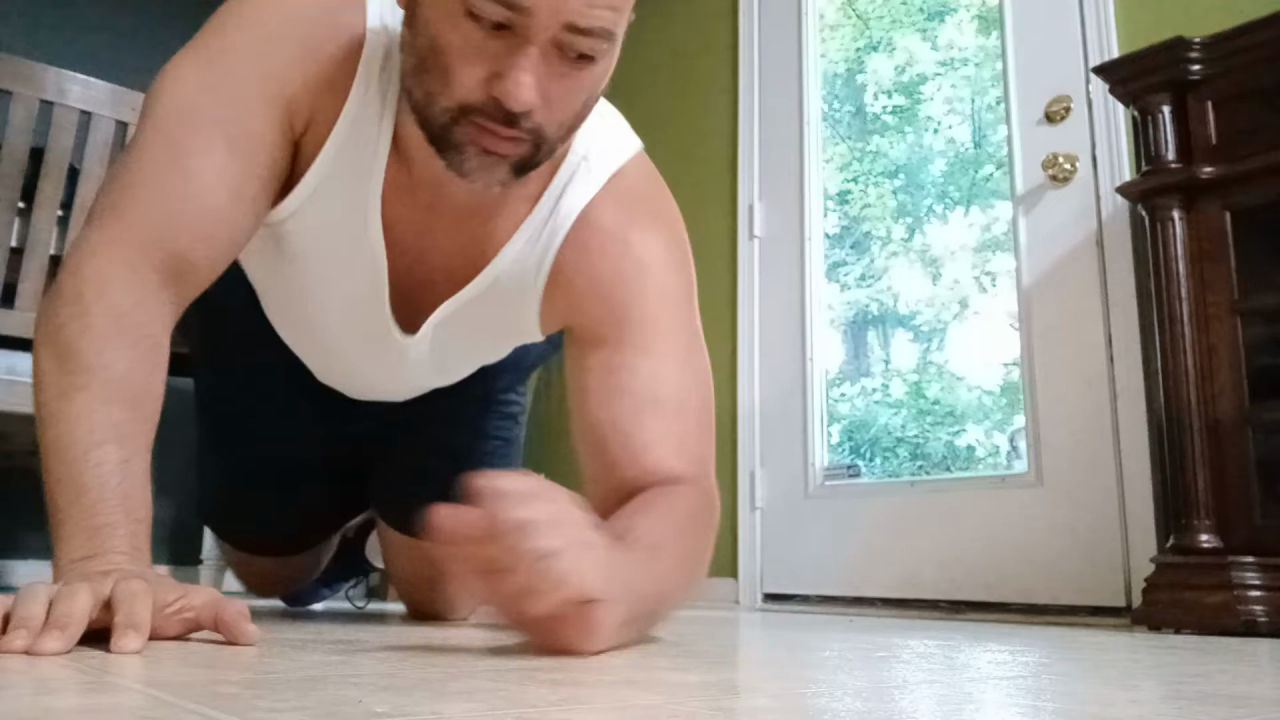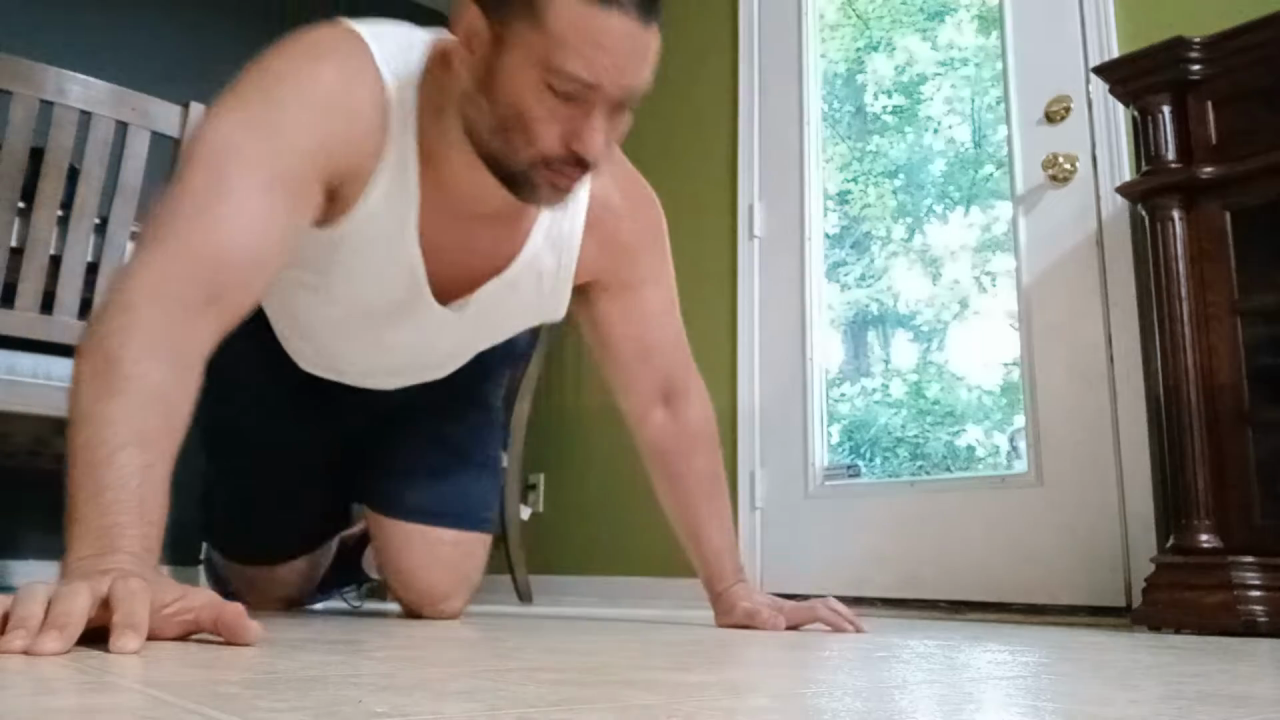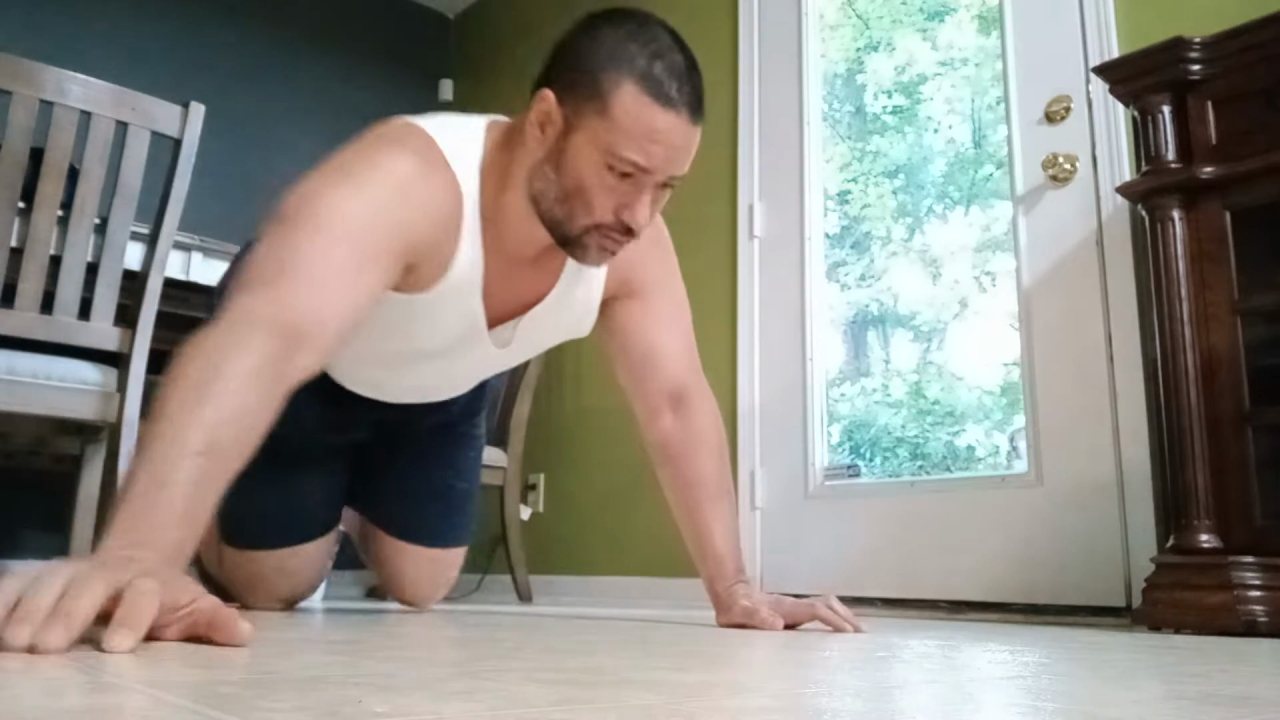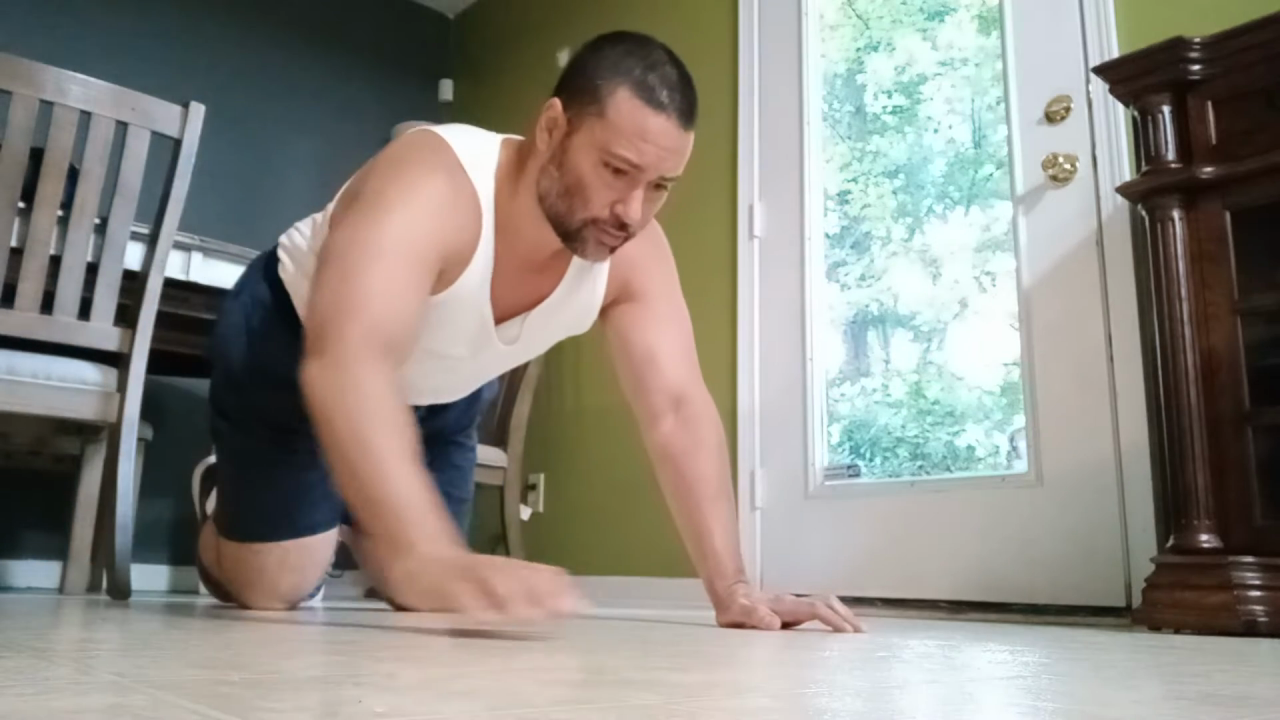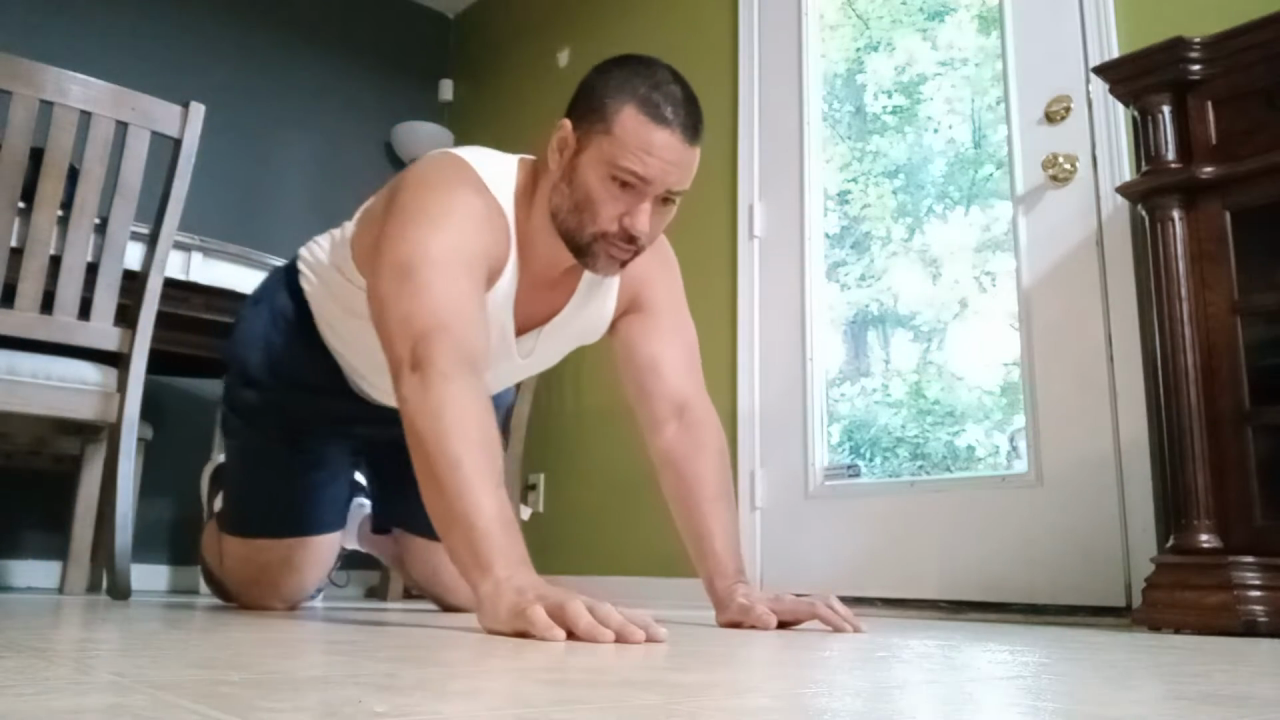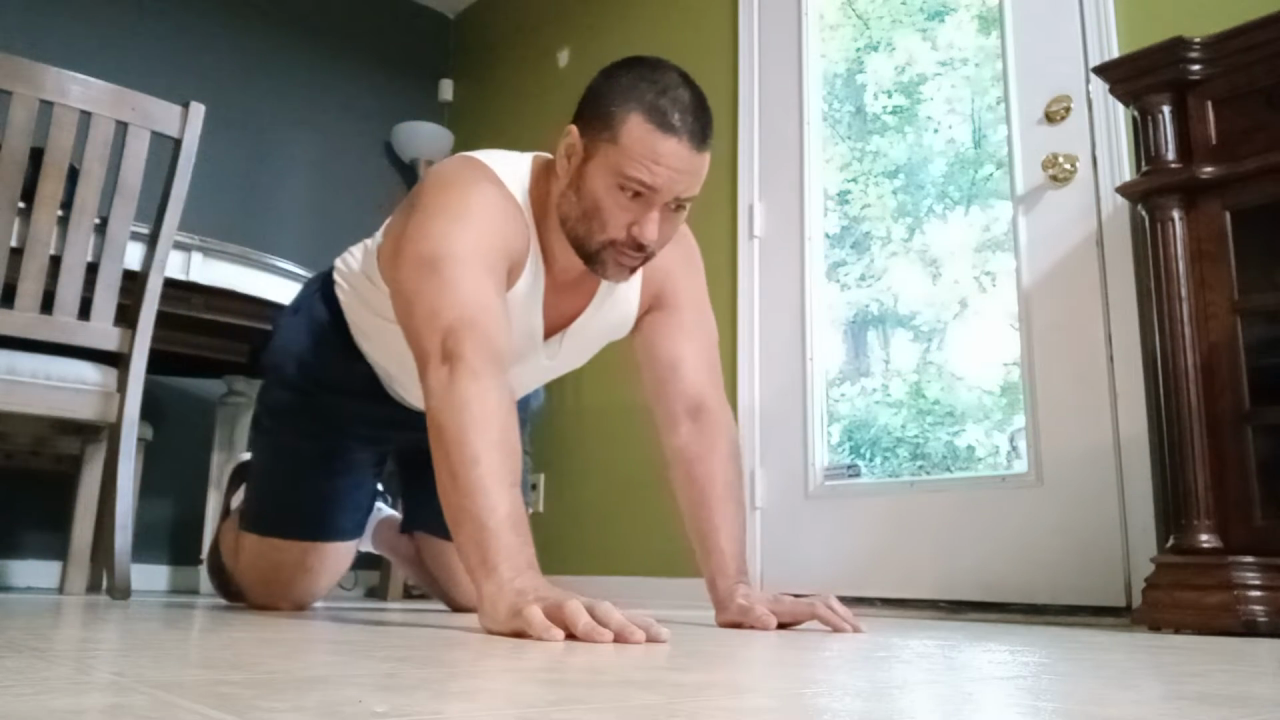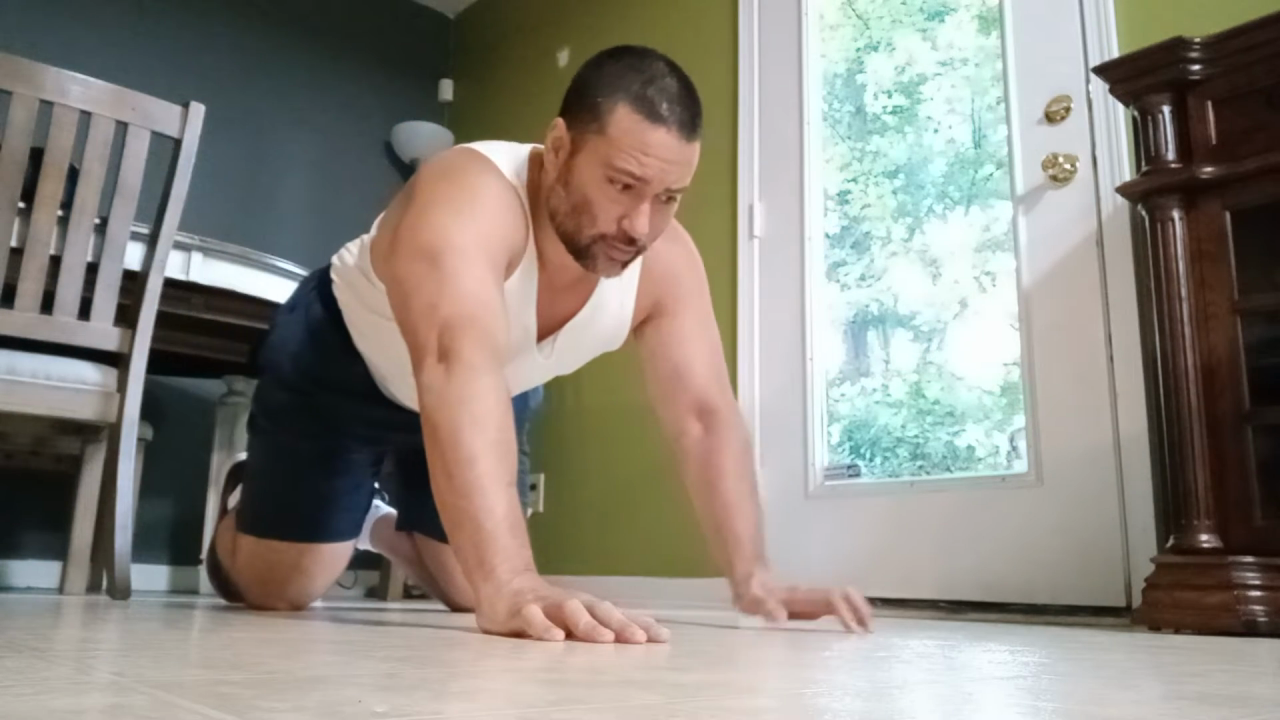
dt=0.3s
person 1, frame 1
left shoulder: (620, 226)
left elbow: (672, 496)
right elbow: (122, 282)
left wrist: (595, 576)
right wrist: (105, 563)
left hip: (468, 375)
right hip: (276, 337)
left knee: (445, 598)
right knee: (273, 575)
left ankle: (378, 526)
right ankle: (337, 529)
person 1, frame 2
left shoulder: (614, 214)
right shoulder: (333, 87)
left elbow: (665, 399)
right elbow: (162, 308)
left wrist: (731, 589)
right wrist: (110, 565)
left hip: (446, 374)
right hip: (278, 350)
left knee: (436, 594)
right knee: (268, 585)
left ankle: (366, 542)
right ankle: (325, 544)
person 1, frame 3
left shoulder: (627, 241)
right shoulder: (407, 183)
left elbow: (678, 404)
right elbow: (263, 349)
left wrist: (732, 592)
right wrist: (137, 562)
left hip: (441, 390)
right hip: (312, 373)
left knee: (417, 592)
right knee: (272, 584)
left ankle: (350, 511)
person 1, frame 4
left shoulder: (635, 254)
right shoulder: (432, 187)
left elbow: (677, 411)
right elbow: (347, 361)
left wrist: (732, 590)
right wrist: (440, 560)
left hip: (438, 393)
right hip: (290, 335)
left knee: (425, 599)
right knee: (269, 587)
left ankle: (360, 516)
right ankle: (227, 496)
person 1, frame 5
left shoulder: (645, 266)
right shoulder: (454, 203)
left elbow: (680, 418)
right elbow: (436, 379)
left wrist: (731, 589)
right wrist: (510, 585)
right hip: (308, 351)
left knee: (463, 589)
right knee: (273, 590)
left ankle: (375, 526)
right ankle: (234, 502)
person 1, frame 6
left shoulder: (669, 263)
right shoulder: (474, 205)
left elbow: (696, 418)
right elbow: (462, 373)
left wrist: (732, 589)
right wrist: (512, 586)
left hip: (485, 395)
right hip: (342, 361)
left knee: (472, 588)
right knee: (282, 588)
left ankle: (397, 530)
right ankle: (251, 498)
person 1, frame 7
left shoulder: (665, 261)
right shoulder: (470, 197)
left elbow: (705, 414)
right elbow: (457, 369)
left wrist: (751, 573)
right wrist: (509, 585)
left hip: (487, 396)
right hip: (338, 359)
left knee: (466, 586)
right knee: (278, 586)
left ankle: (397, 527)
right ankle: (248, 499)
